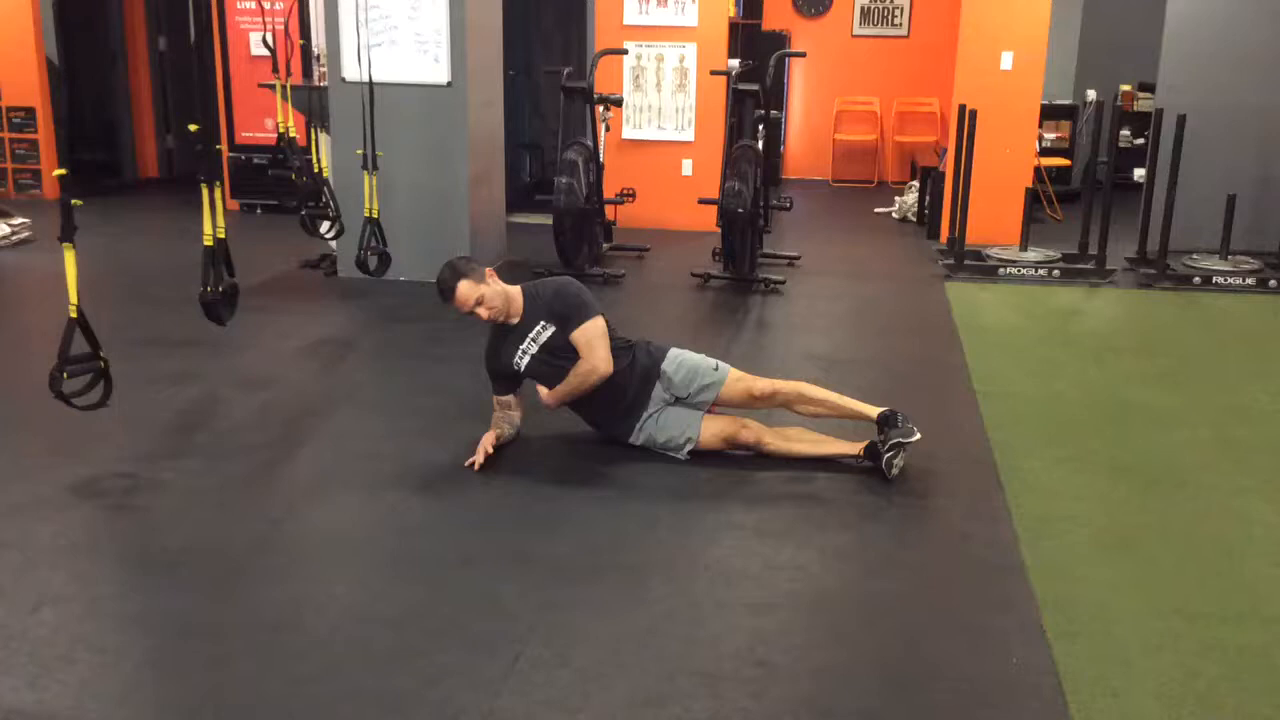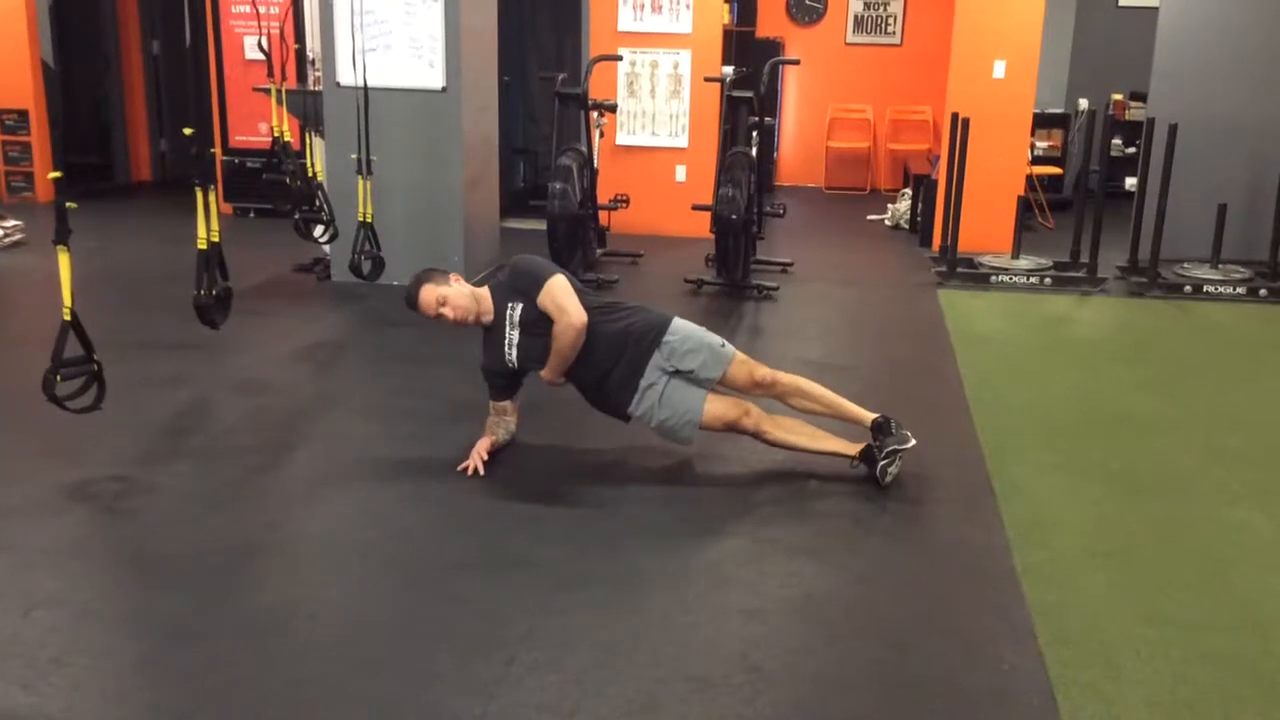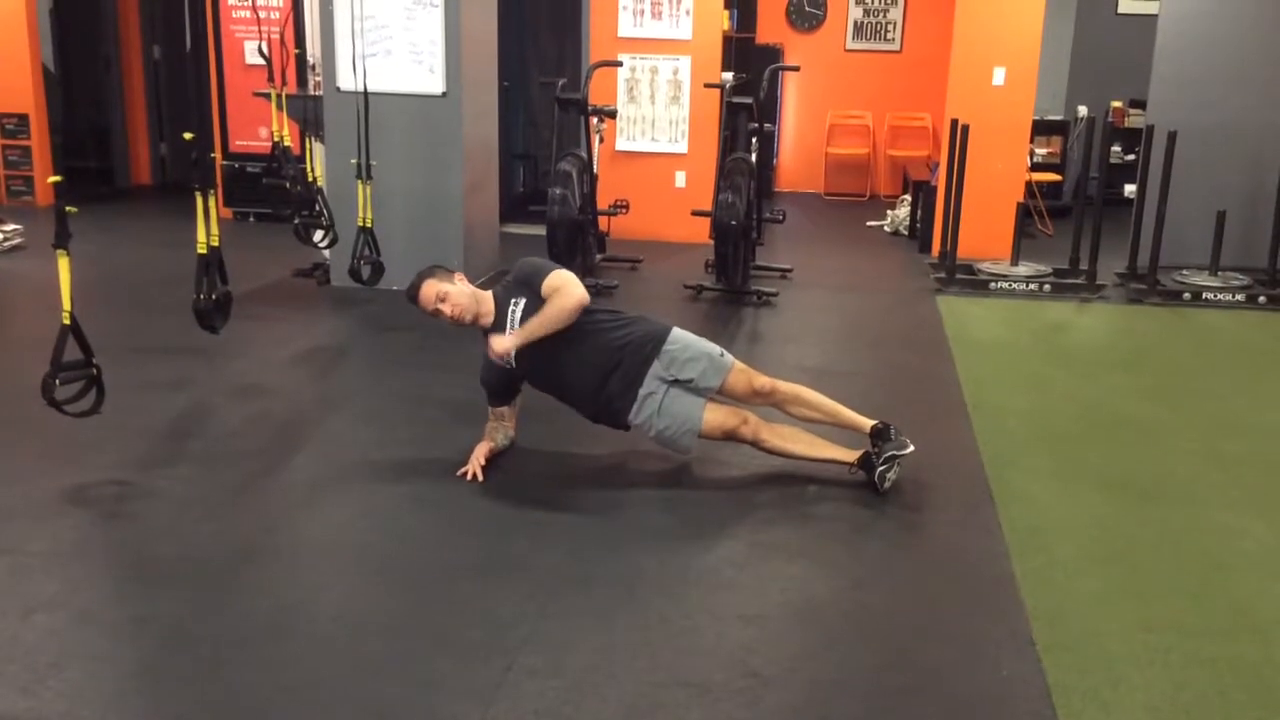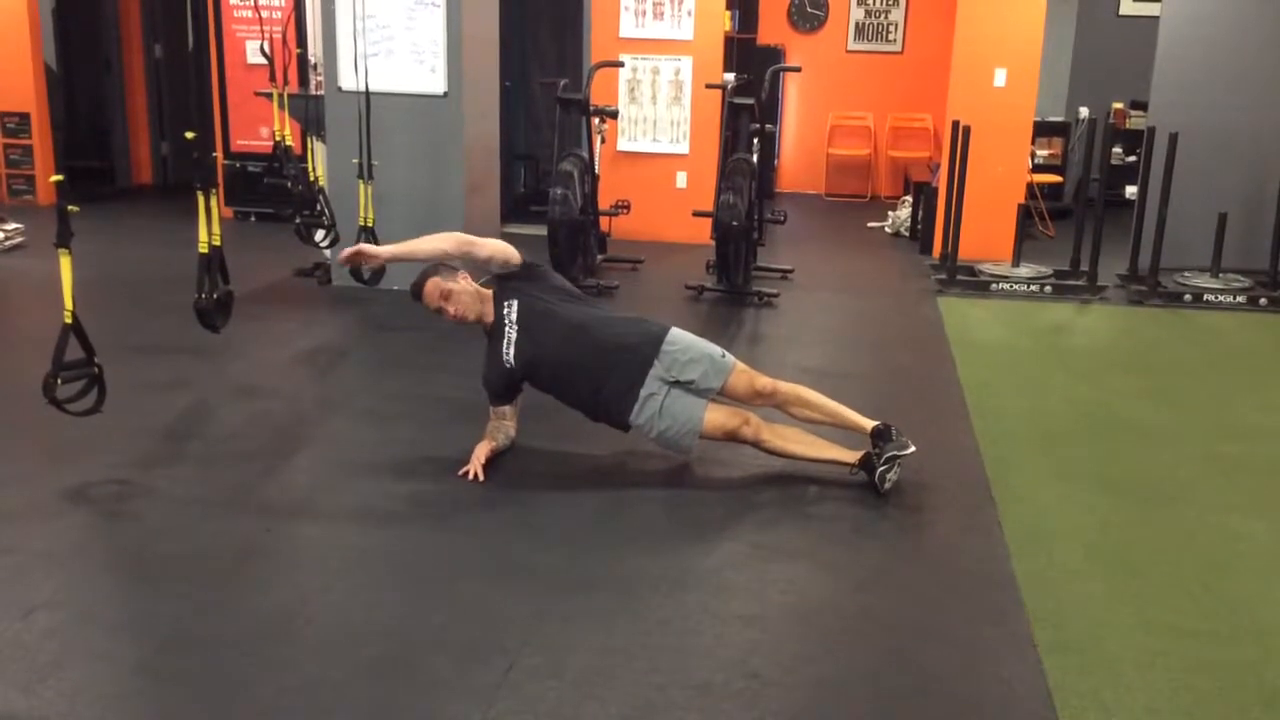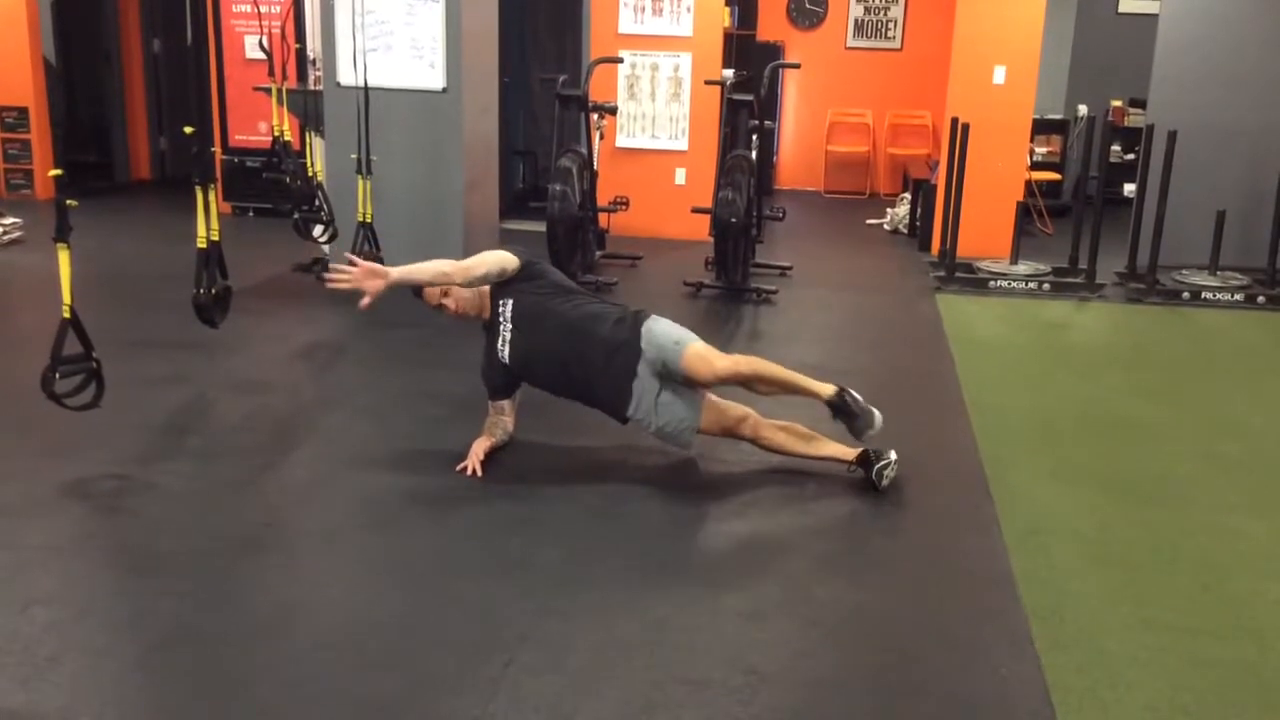
dt=1s
person 1, frame 1
left shoulder: (559, 294)
right shoulder: (500, 354)
left elbow: (599, 365)
right elbow: (508, 410)
left wrist: (555, 396)
right wrist: (494, 435)
left hip: (655, 370)
right hip: (635, 422)
left knee: (762, 391)
right knee: (745, 434)
left ankle: (881, 416)
right ankle: (867, 451)
person 1, frame 2
left shoulder: (519, 273)
right shoulder: (496, 357)
left elbow: (574, 320)
right elbow: (505, 415)
left wrist: (553, 371)
right wrist: (487, 441)
left hip: (655, 339)
right hip: (638, 390)
left knee: (762, 380)
right knee: (745, 418)
left ankle: (877, 425)
right ankle: (864, 453)
person 1, frame 3
left shoulder: (523, 277)
right shoulder: (493, 368)
left elbow: (577, 296)
right elbow: (503, 422)
left wrist: (516, 337)
right wrist: (485, 446)
left hip: (652, 348)
right hip: (636, 400)
left knee: (762, 389)
right knee: (745, 428)
left ankle: (877, 432)
right ankle: (863, 461)
person 1, frame 4
left shoulder: (516, 280)
right shoulder: (498, 363)
left elbow: (463, 245)
right elbow: (503, 424)
left wrist: (385, 252)
right wrist: (486, 446)
left hip: (655, 348)
right hip: (637, 403)
left knee: (763, 390)
right knee: (745, 428)
left ankle: (876, 433)
right ankle: (862, 462)
person 1, frame 5
left shoulder: (513, 274)
right shoulder: (497, 357)
left elbow: (462, 269)
right elbow: (503, 418)
left wrist: (391, 275)
right wrist: (485, 441)
left hip: (639, 337)
right hip: (633, 395)
left knee: (712, 369)
right knee: (741, 423)
left ankle: (831, 394)
right ankle: (858, 457)
